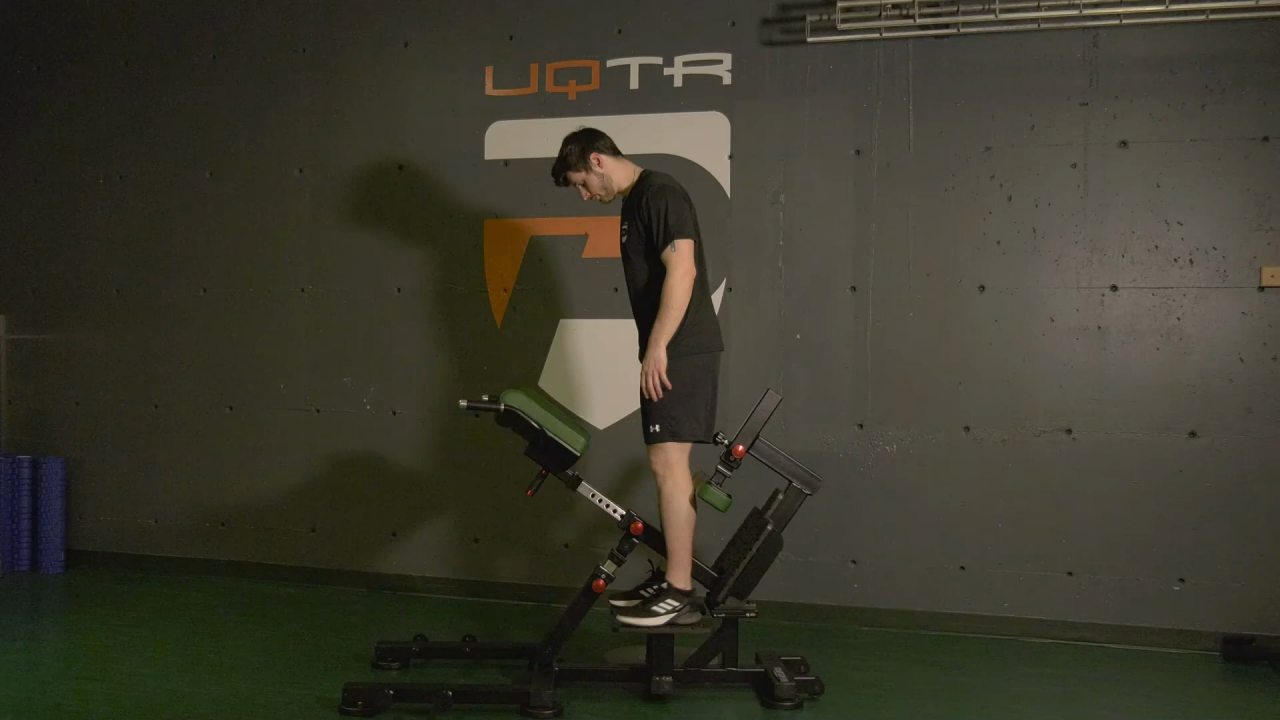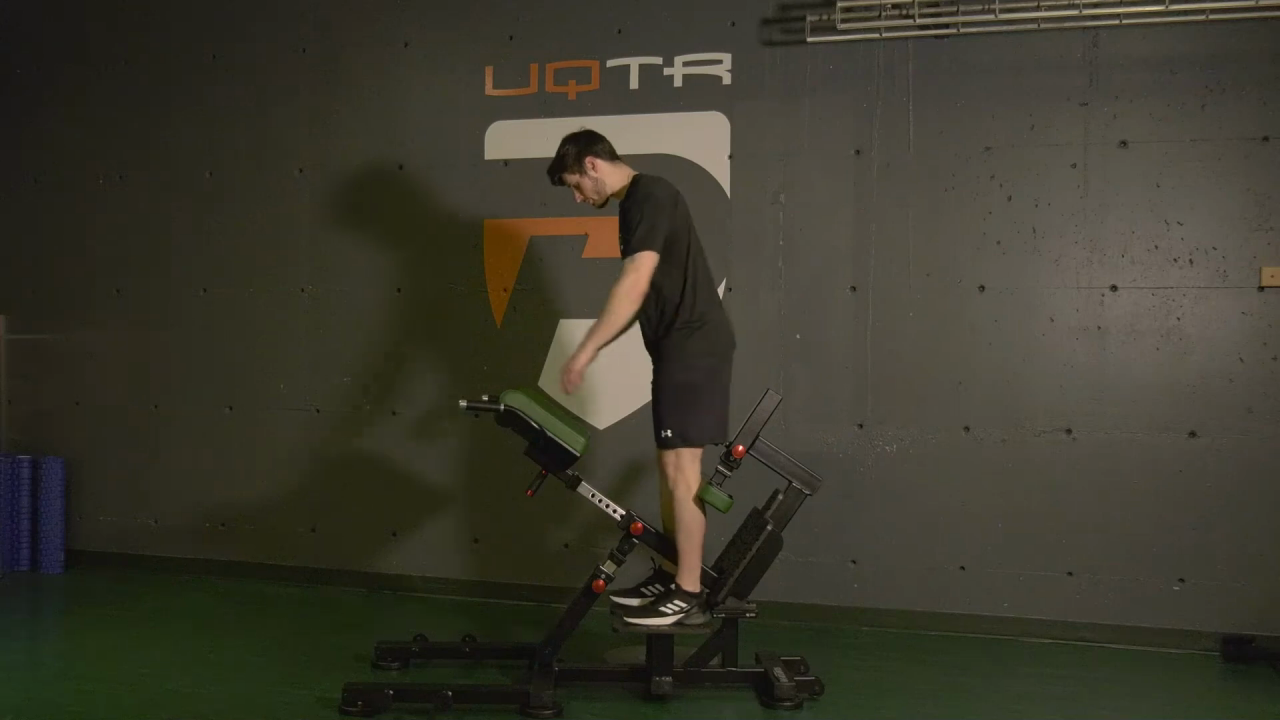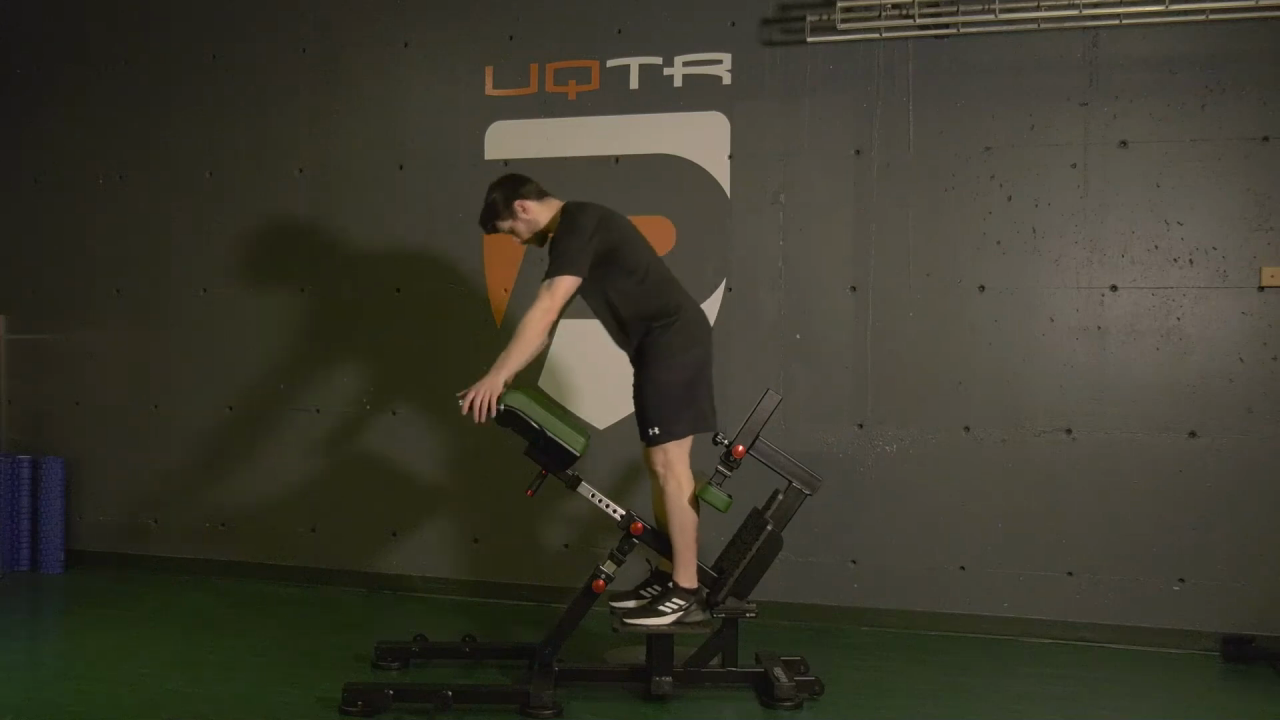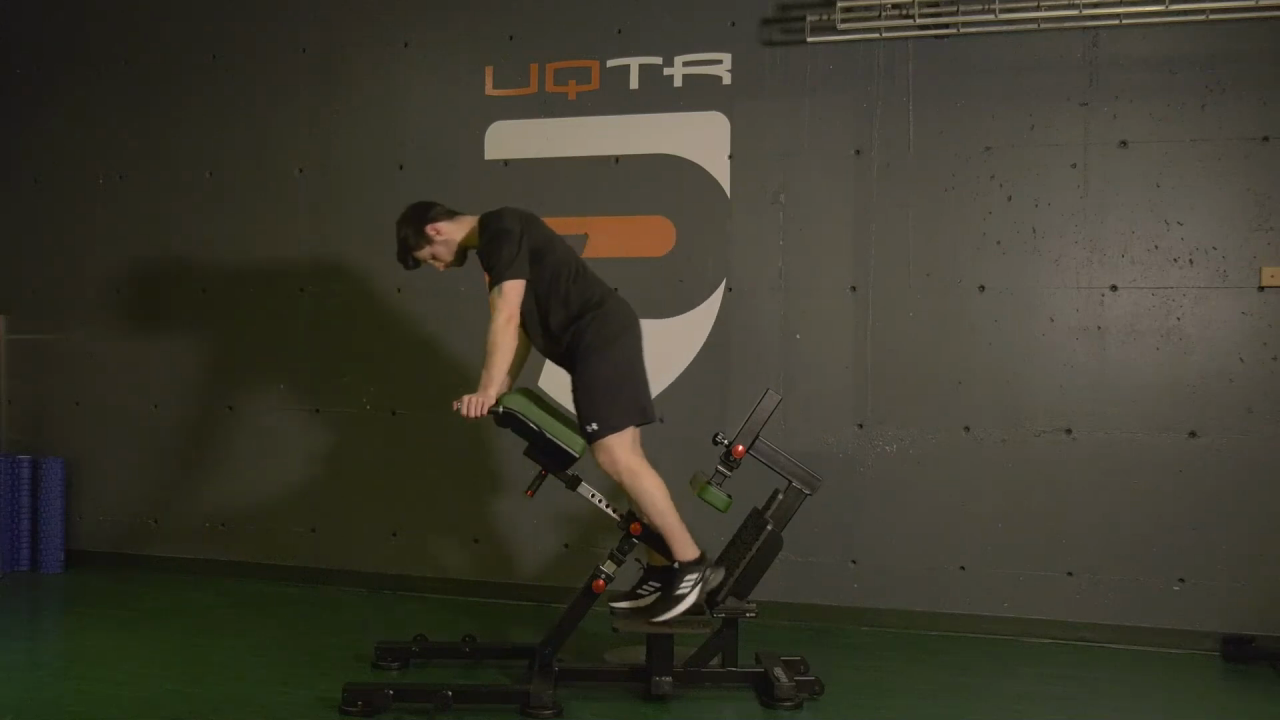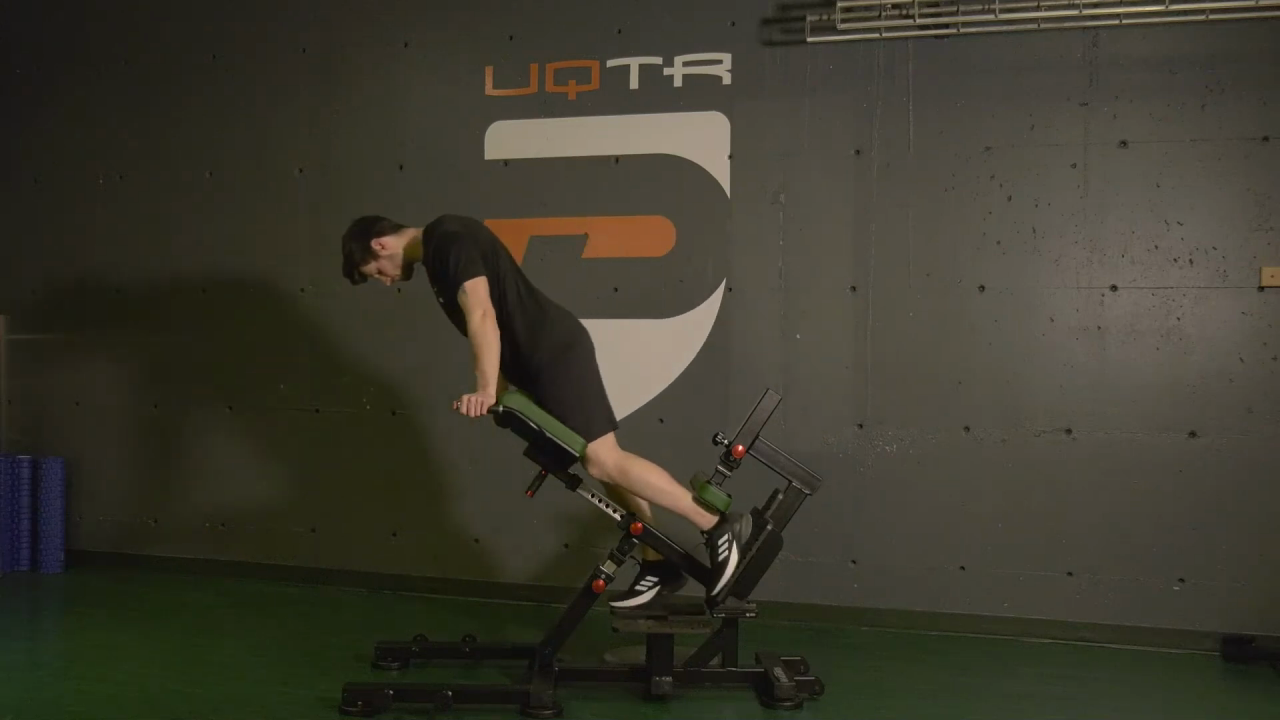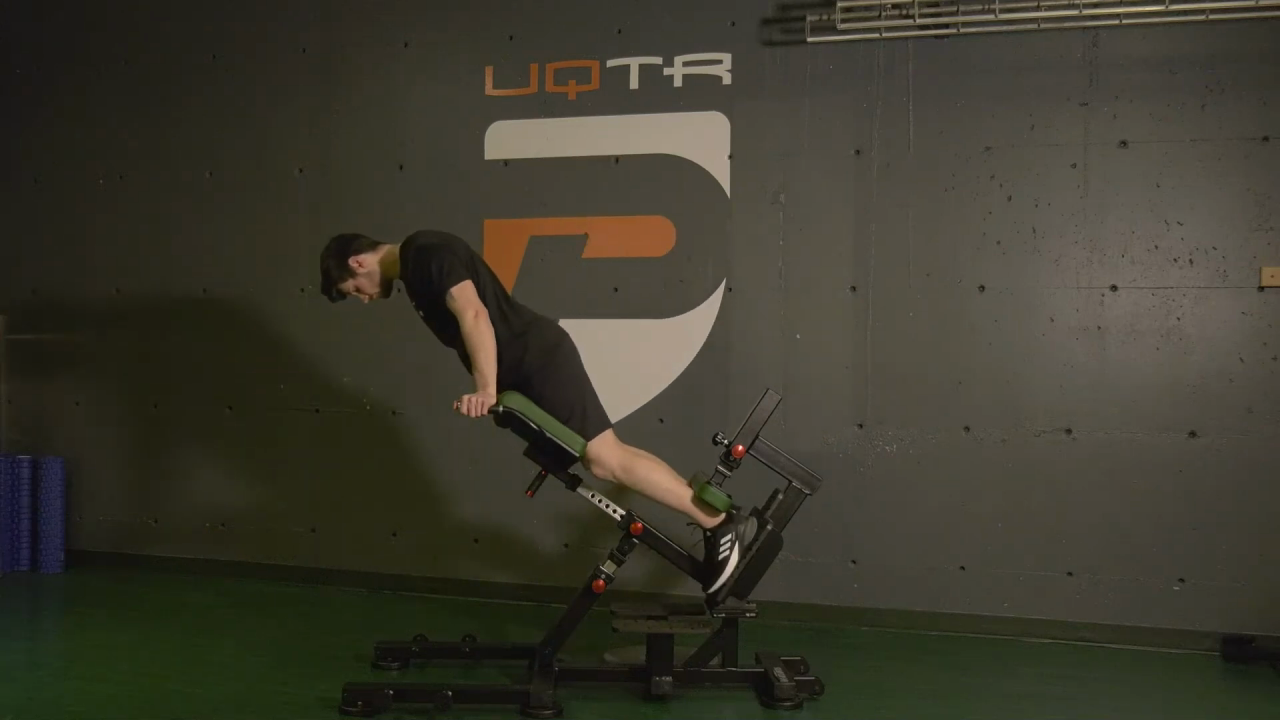
dt=0.5s
person 1, frame 1
left shoulder: (659, 193)
right shoulder: (634, 202)
left elbow: (682, 270)
left wrist: (656, 348)
left hip: (682, 350)
right hip: (668, 350)
left knee: (667, 461)
right knee: (668, 463)
left ankle: (679, 594)
right ankle: (670, 578)
person 1, frame 2
left shoulder: (648, 197)
right shoulder: (636, 201)
left elbow: (633, 285)
right elbow: (643, 289)
left wrist: (586, 351)
right wrist: (601, 345)
left hip: (693, 347)
right hip: (680, 347)
left knee: (679, 465)
right knee: (672, 465)
left ankle: (689, 595)
right ankle: (669, 576)
person 1, frame 3
left shoulder: (578, 226)
right shoulder: (573, 229)
left elbow: (543, 312)
right elbow: (547, 322)
left wrist: (494, 378)
right wrist: (503, 378)
left hip: (674, 341)
right hip: (661, 344)
left knee: (668, 462)
right knee: (660, 462)
left ankle: (687, 592)
right ankle: (668, 576)
person 1, frame 4
left shoulder: (501, 230)
right shoulder: (496, 242)
left elbow: (506, 319)
right elbow: (519, 329)
left wrist: (488, 390)
right wrist: (499, 393)
left hip: (603, 337)
right hip: (600, 342)
left knee: (615, 456)
right knee: (623, 456)
left ankle: (691, 564)
right ankle: (660, 572)
person 1, frame 5
left shoulder: (446, 238)
right shoulder: (437, 253)
left elbow: (481, 313)
left wrist: (485, 390)
right wrist: (497, 391)
left hip: (554, 354)
right hip: (543, 358)
left knee: (603, 461)
right knee: (603, 460)
left ankle: (719, 525)
right ankle: (657, 564)
person 1, frame 6
left shoulder: (426, 252)
right shoulder: (414, 268)
left elbow: (473, 314)
left wrist: (485, 390)
right wrist: (489, 388)
left hip: (539, 358)
right hip: (529, 363)
left knee: (605, 459)
right knee: (606, 456)
left ankle: (720, 524)
right ankle: (713, 515)
